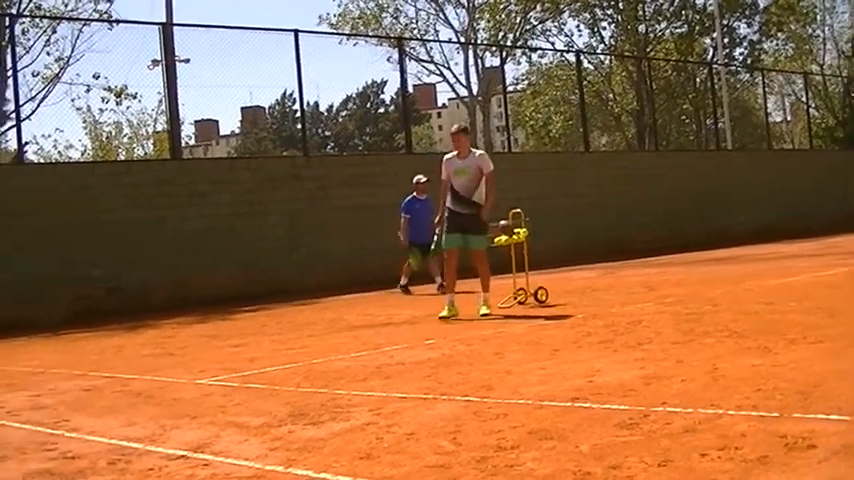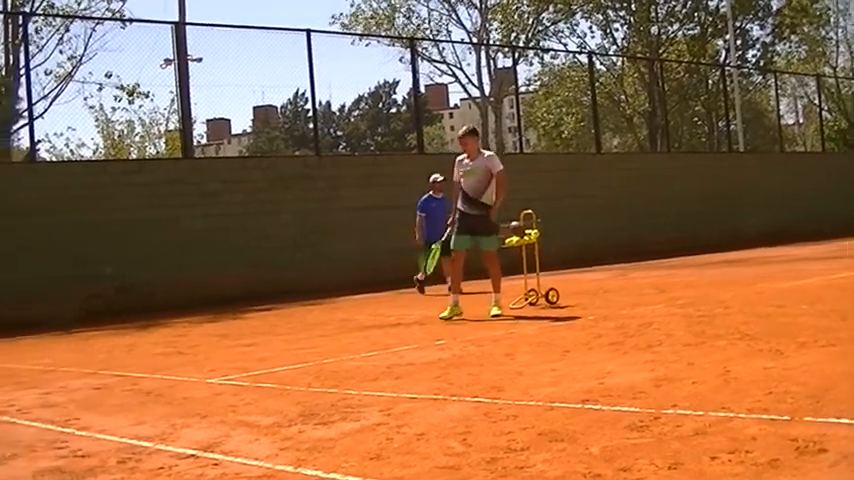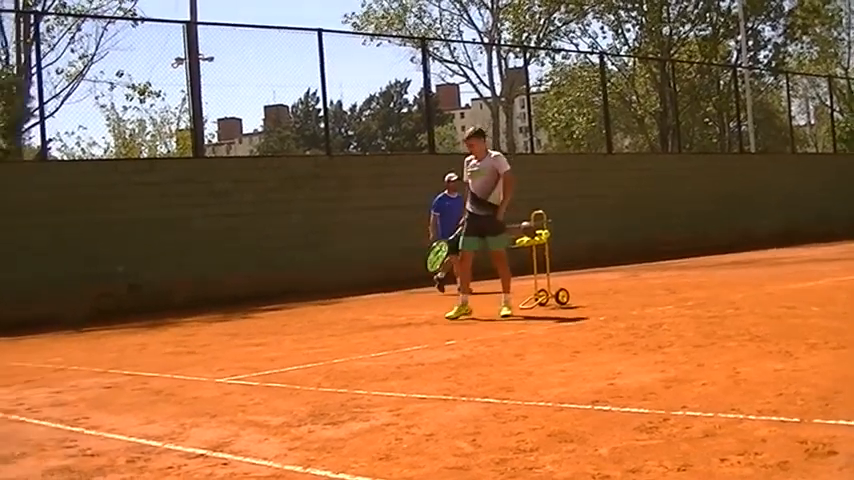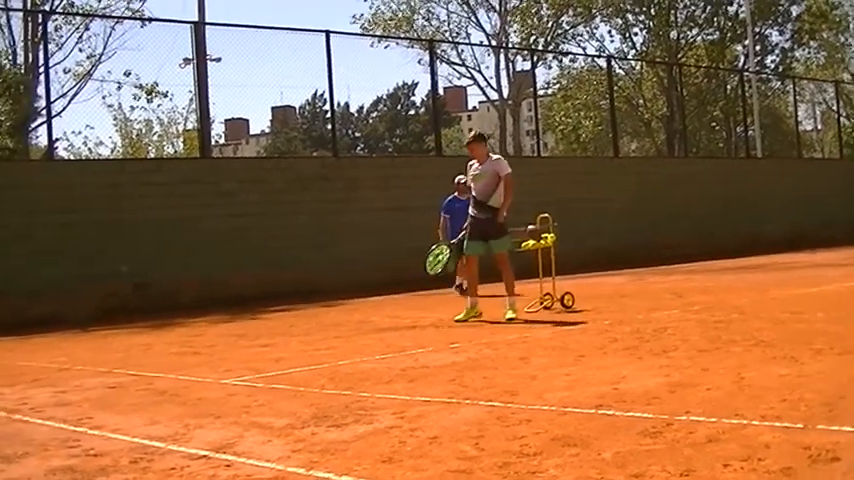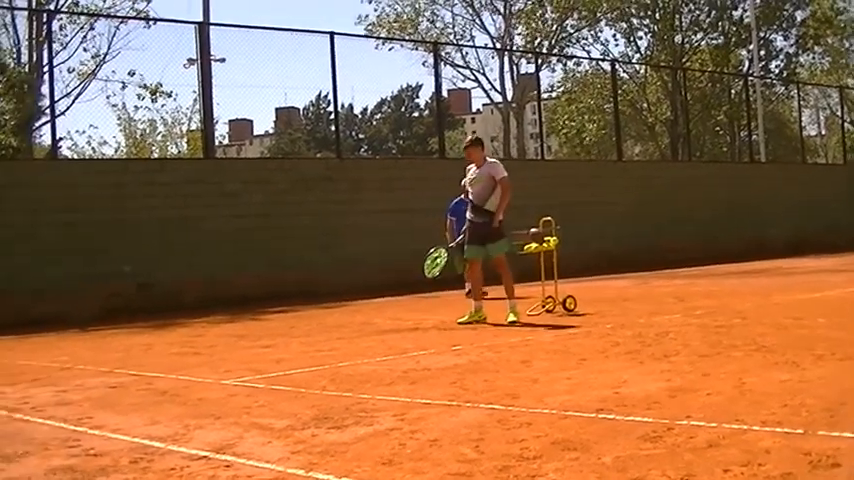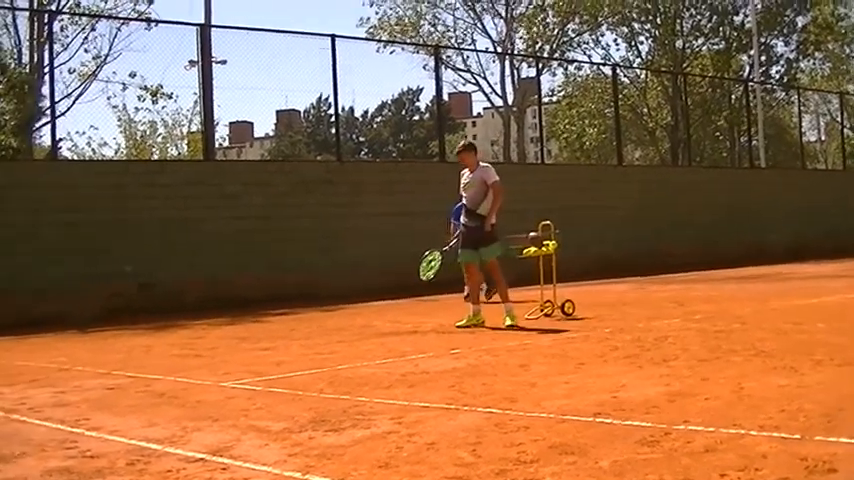
dt=0.1s
person 1, frame 1
left shoulder: (480, 157)
right shoulder: (448, 160)
left elbow: (491, 183)
left wrist: (485, 209)
right wrist: (441, 213)
left hip: (475, 213)
right hip: (453, 214)
left knee: (480, 259)
right knee: (450, 258)
left ankle: (485, 302)
right ankle: (450, 304)
person 1, frame 2
left shoulder: (489, 158)
right shoulder: (459, 161)
left elbow: (502, 184)
left wrist: (494, 210)
right wrist: (454, 213)
left hip: (484, 214)
right hip: (463, 215)
left knee: (490, 259)
right knee: (456, 259)
left ankle: (496, 303)
right ankle: (454, 305)
person 1, frame 3
left shoulder: (496, 158)
right shoulder: (468, 162)
left elbow: (509, 184)
left wrist: (501, 209)
right wrist: (465, 213)
left hip: (492, 215)
right hip: (473, 216)
left knee: (500, 259)
right knee: (464, 259)
left ankle: (506, 303)
right ankle: (463, 304)
person 1, frame 4
left shoulder: (497, 162)
right shoulder: (471, 166)
left elbow: (510, 187)
left wrist: (501, 212)
right wrist: (469, 218)
left hip: (493, 219)
right hip: (475, 220)
left knee: (502, 262)
right knee: (469, 263)
left ankle: (511, 306)
right ankle: (473, 307)
person 1, frame 5
left shoulder: (493, 165)
right shoulder: (469, 170)
left elbow: (506, 190)
left wrist: (497, 216)
right wrist: (468, 222)
left hip: (490, 222)
right hip: (473, 224)
left knee: (501, 265)
right knee: (473, 267)
left ankle: (512, 309)
right ankle: (477, 311)
person 1, frame 6
left shoulder: (486, 170)
right shoulder: (463, 175)
left elbow: (498, 194)
left wrist: (488, 220)
right wrist: (462, 227)
left hip: (483, 227)
right hip: (468, 228)
left knee: (493, 268)
right knee: (470, 271)
left ankle: (509, 313)
right ankle: (475, 314)
